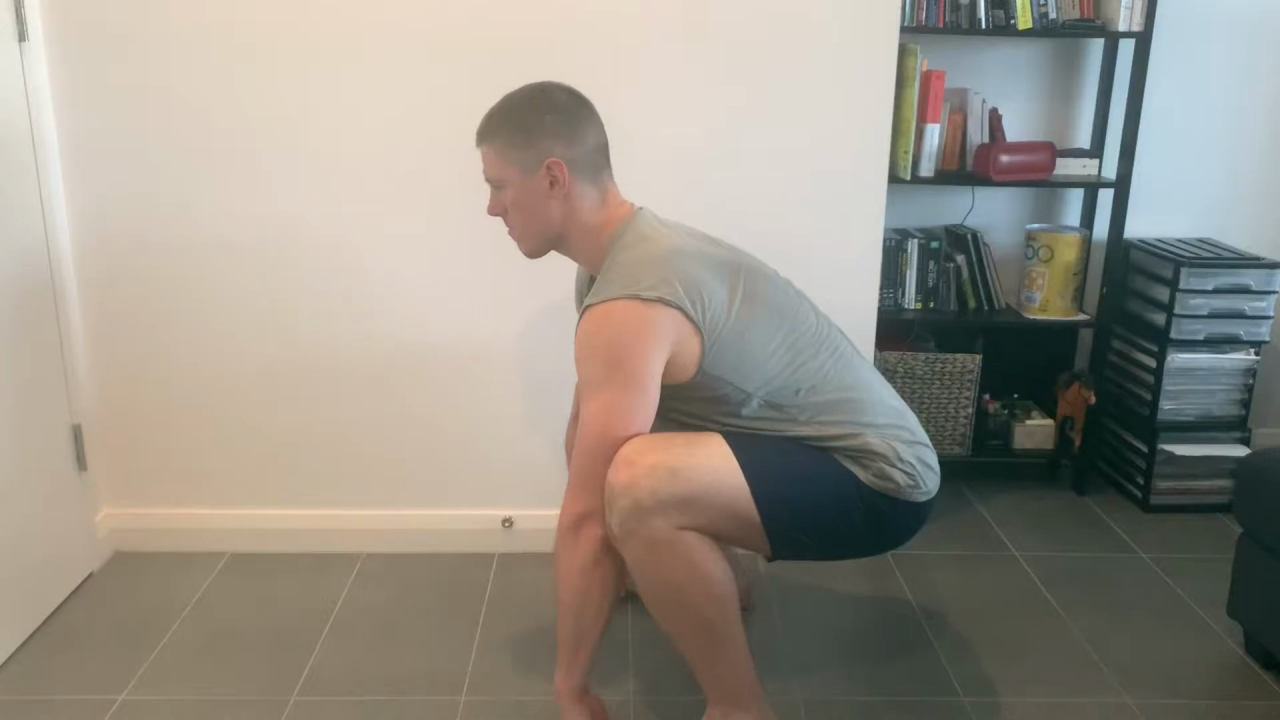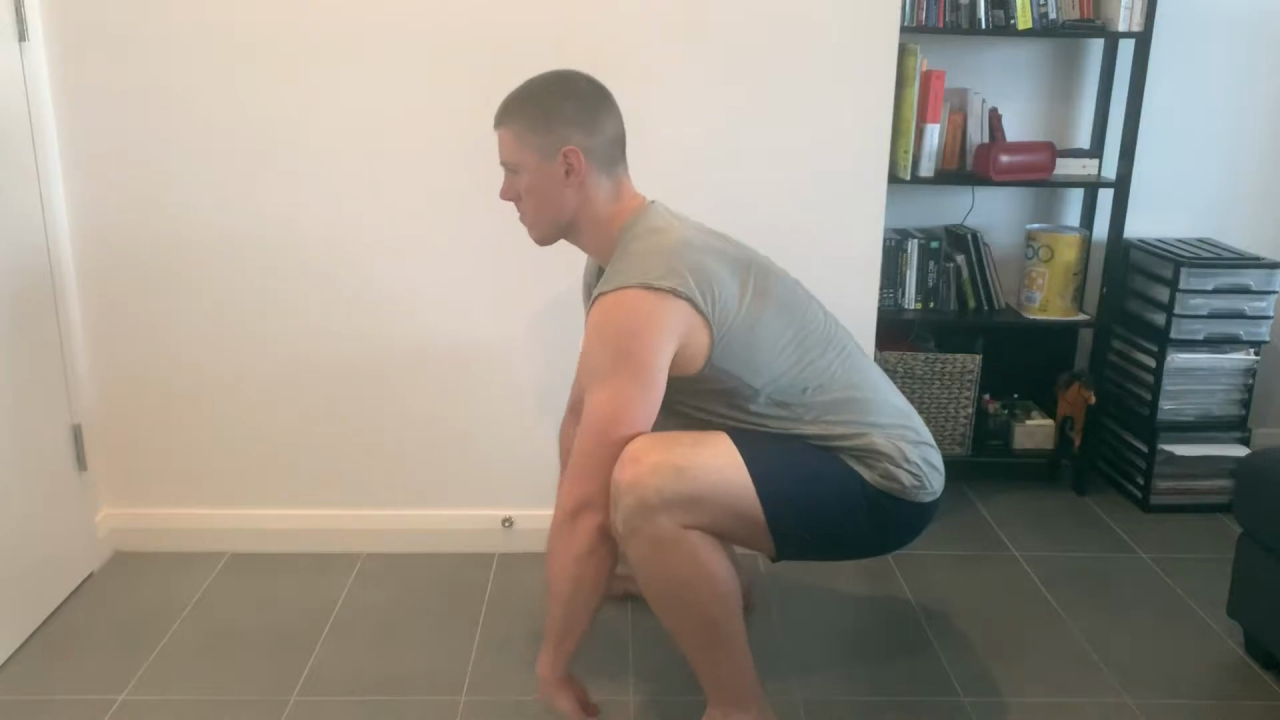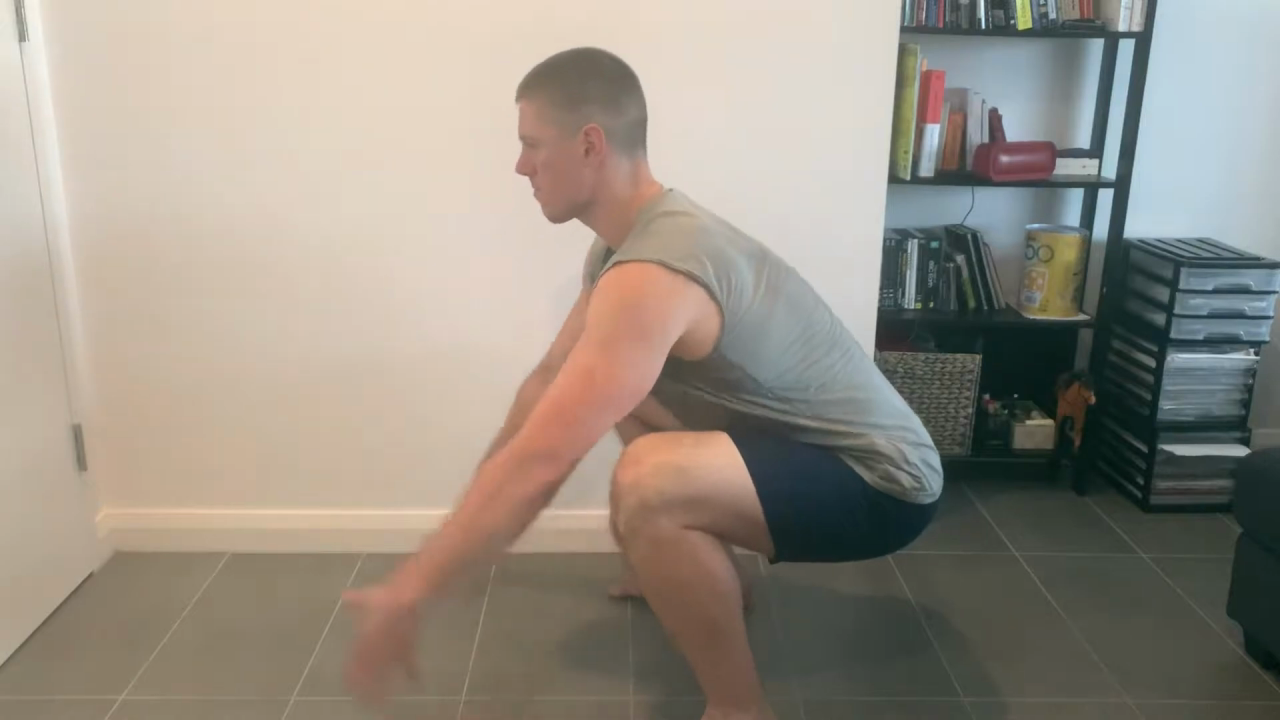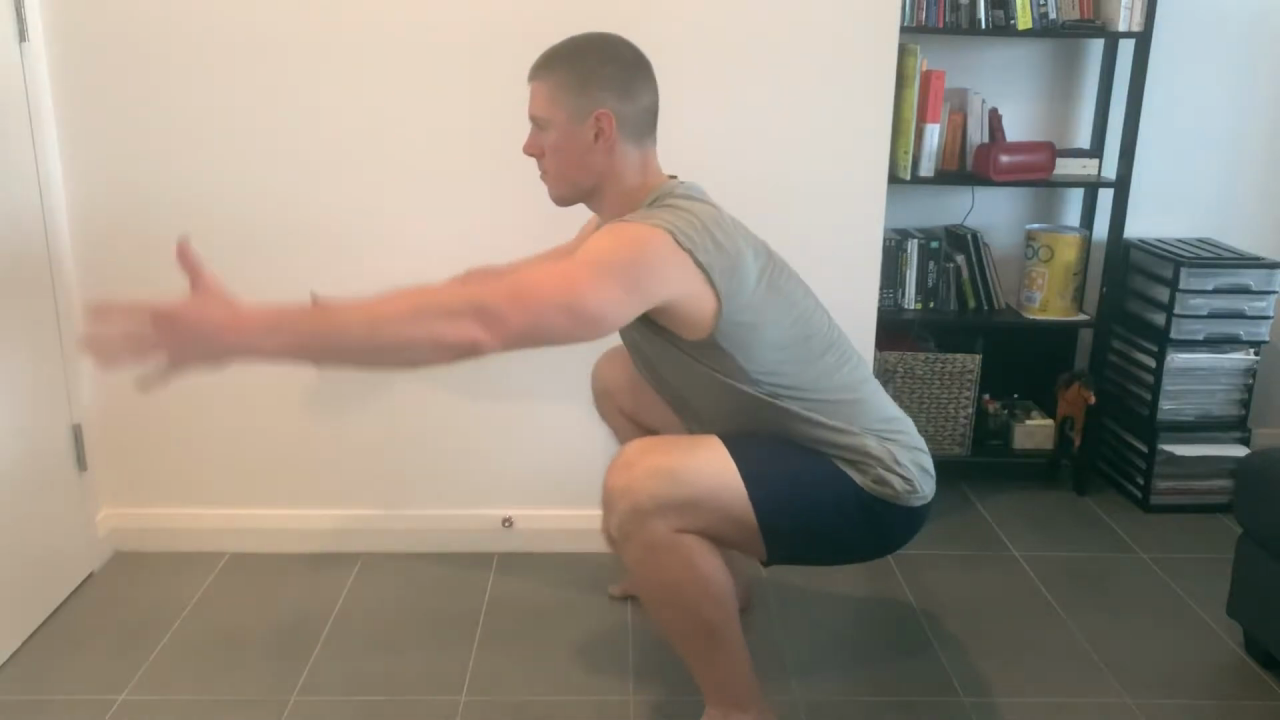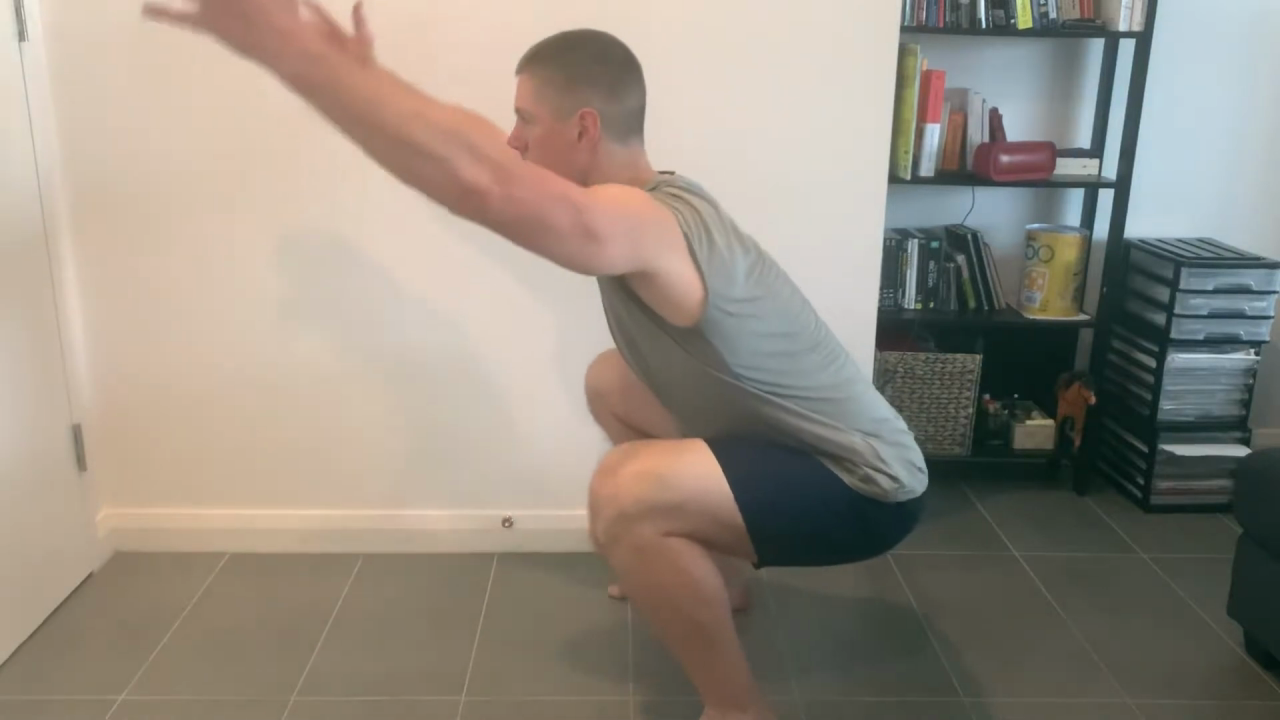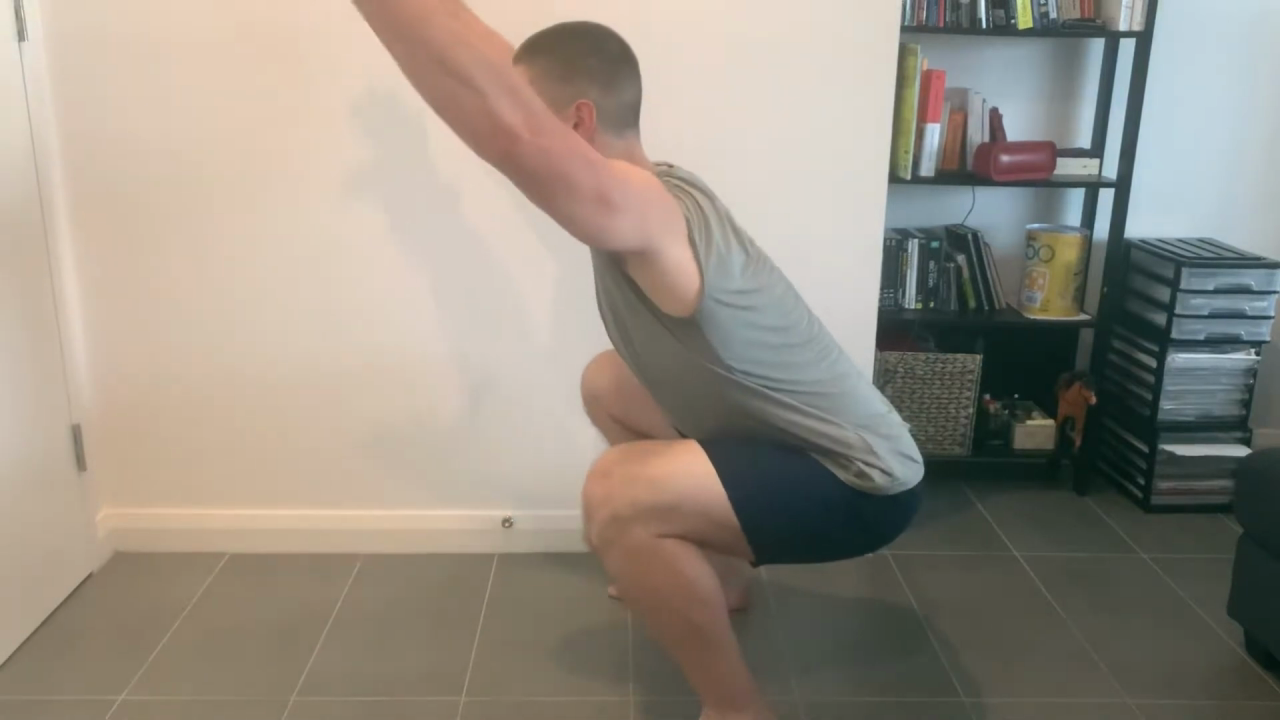
dt=0.2s
person 1, frame 1
left shoulder: (627, 308)
right shoulder: (628, 250)
left elbow: (589, 516)
right elbow: (585, 429)
left hip: (876, 484)
right hip: (833, 444)
left knee: (640, 484)
right ankle: (699, 579)
person 1, frame 2
left shoulder: (638, 298)
right shoulder: (638, 244)
left elbow: (588, 504)
right elbow: (582, 415)
left hip: (882, 485)
right hip: (835, 444)
left knee: (644, 482)
right knee: (621, 429)
right ankle: (704, 580)
person 1, frame 3
left shoulder: (651, 276)
right shoulder: (635, 238)
left elbow: (539, 463)
right elbow: (553, 376)
left wrist: (406, 595)
left hip: (878, 486)
right hip: (811, 444)
left knee: (650, 484)
right knee: (619, 400)
right ankle: (692, 573)
person 1, frame 4
left shoulder: (651, 248)
right shoulder: (643, 219)
left elbow: (467, 323)
right elbow: (488, 291)
left wrist: (245, 332)
right wrist: (345, 321)
left hip: (873, 489)
right hip: (822, 452)
left knee: (640, 486)
right knee: (618, 380)
right ankle: (706, 573)
person 1, frame 5
left shoulder: (647, 225)
right shoulder: (647, 201)
left elbow: (478, 177)
right elbow: (488, 155)
right wrist: (364, 76)
left hip: (866, 489)
right hip: (819, 447)
left knee: (626, 491)
right knee: (613, 380)
right ankle: (716, 569)
person 1, frame 6
left shoulder: (645, 212)
right shoulder: (646, 196)
left elbow: (510, 127)
right elbow: (514, 90)
left hip: (860, 484)
right hip: (815, 441)
left knee: (618, 493)
right knee: (609, 383)
right ankle: (716, 572)
